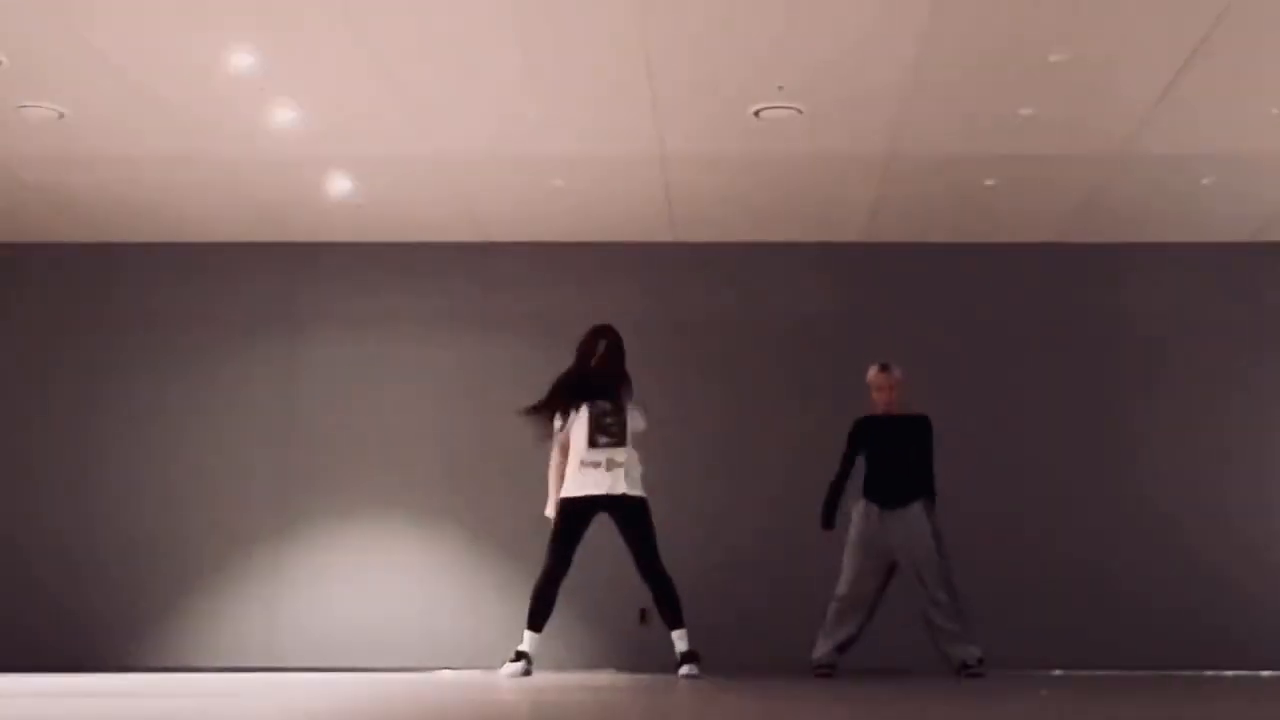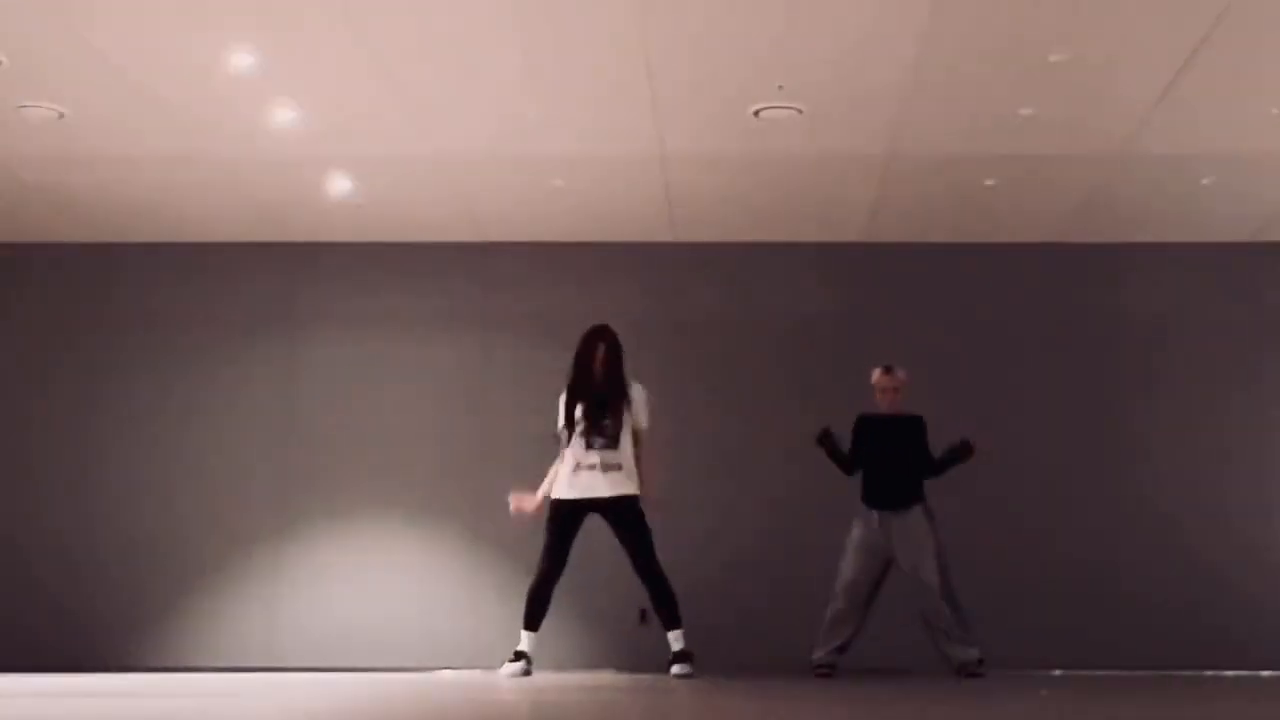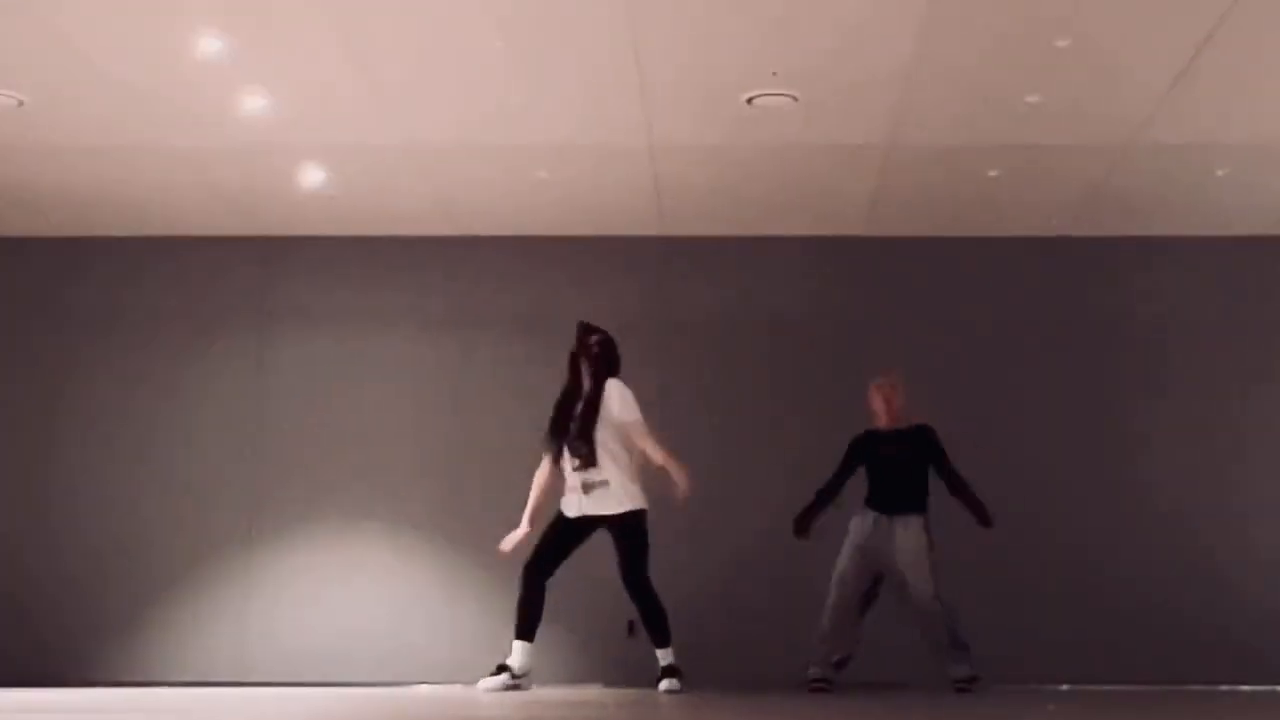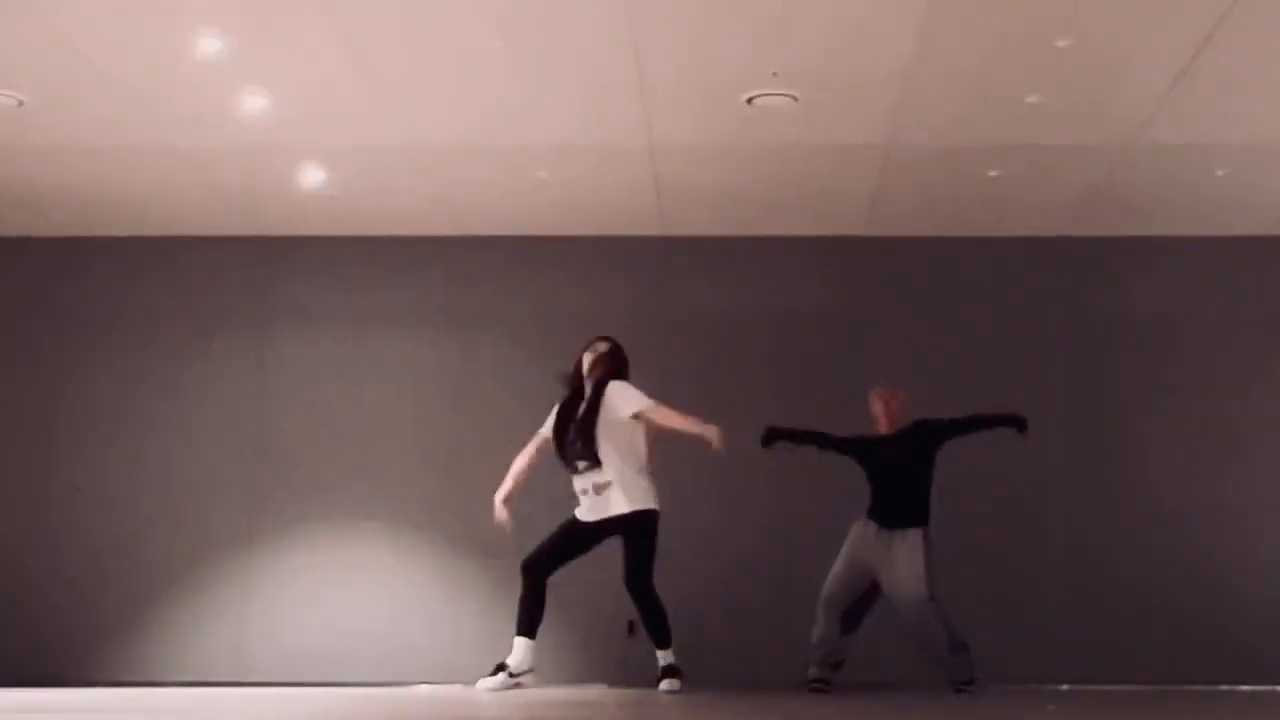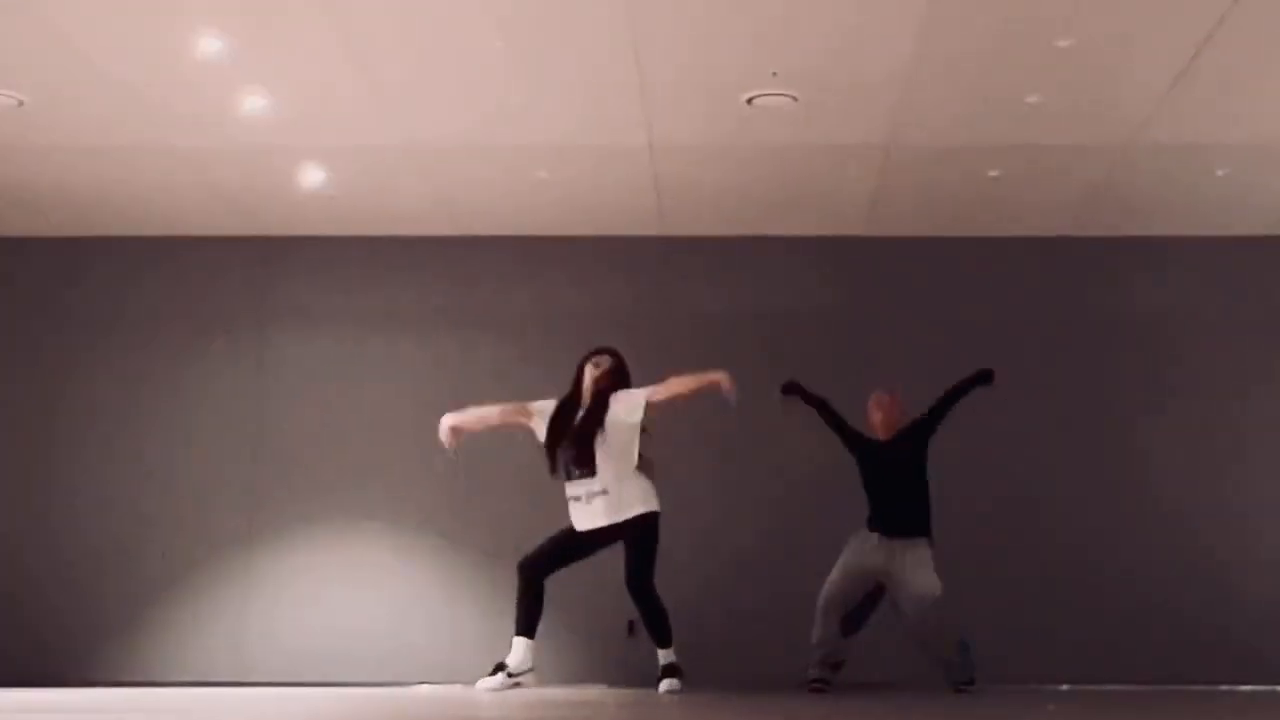
dt=0.2s
person 1, frame 1
left shoulder: (629, 395)
right shoulder: (571, 395)
right elbow: (560, 449)
right wrist: (552, 500)
left hip: (626, 492)
right hip: (578, 491)
left knee: (652, 567)
right knee: (554, 568)
left ankle: (684, 650)
right ankle: (525, 652)
person 1, frame 2
left shoulder: (631, 393)
right shoulder: (572, 397)
left elbow: (637, 446)
right elbow: (565, 449)
left wrist: (639, 489)
right wrist: (537, 497)
left hip: (618, 493)
right hip: (570, 493)
left knee: (648, 566)
right knee: (549, 568)
left ankle: (679, 649)
right ankle: (524, 652)
person 1, frame 3
left shoulder: (613, 390)
right shoulder: (565, 405)
left elbow: (639, 434)
right elbow: (549, 465)
left wrist: (674, 468)
right wrist: (526, 522)
left hip: (621, 505)
right hip: (576, 507)
left knee: (636, 581)
right knee: (533, 571)
left ankle: (667, 664)
right ankle: (516, 666)
person 1, frame 4
left shoulder: (616, 392)
right shoulder: (566, 408)
left elbow: (656, 412)
right elbow: (534, 449)
left wrist: (704, 429)
right wrist: (503, 492)
left hip: (633, 506)
right hip: (591, 512)
left knee: (638, 584)
right knee: (533, 566)
left ankle: (669, 664)
right ankle: (518, 663)
person 1, frame 5
left shoulder: (620, 404)
right shoulder: (556, 412)
left elbow: (665, 389)
right elbow: (510, 412)
left wrist: (712, 378)
right wrist: (458, 419)
left hip: (633, 512)
right hip: (588, 520)
left knee: (639, 586)
right knee: (530, 569)
left ankle: (668, 664)
right ankle: (518, 664)
person 2, frame 1
left shoulder: (919, 424)
right shoulder: (864, 427)
left elbow: (925, 471)
right elbow: (845, 468)
left wrist: (931, 507)
right wrist: (830, 506)
left hip: (911, 514)
right hip: (871, 515)
left knee: (937, 586)
right knee: (852, 588)
left ankle: (965, 656)
right ankle: (825, 654)
person 2, frame 2
left shoulder: (915, 424)
right shoulder: (865, 424)
left elbow: (927, 469)
right elbow: (850, 467)
left wrist: (955, 455)
right wrist: (830, 447)
left hip: (912, 516)
right hip: (872, 517)
left knee: (935, 587)
right knee: (850, 586)
left ankle: (965, 656)
right ankle: (826, 654)
person 2, frame 3
left shoulder: (922, 435)
right shoulder: (864, 442)
left elbow: (948, 474)
right elbow: (838, 479)
left wrist: (976, 508)
right wrist: (810, 512)
left hip: (910, 525)
right hip: (870, 522)
left knee: (926, 596)
right knee: (843, 593)
left ankle: (961, 668)
right ankle: (823, 668)
person 2, frame 4
left shoulder: (923, 433)
right shoulder: (866, 445)
left elbow: (963, 425)
right elbow: (826, 442)
left wrist: (1005, 420)
right wrist: (784, 433)
left hip: (909, 535)
right hip: (870, 531)
left knee: (915, 599)
right knee: (833, 596)
left ankle: (959, 668)
right ankle: (821, 669)
person 2, frame 5
left shoulder: (915, 436)
right shoulder: (864, 447)
left elbow: (943, 404)
right elbow: (831, 417)
left wrist: (977, 379)
right wrist: (800, 391)
left hip: (912, 543)
right hip: (872, 541)
left knee: (924, 599)
right knee: (832, 598)
left ankle: (960, 669)
right ankle: (821, 669)
